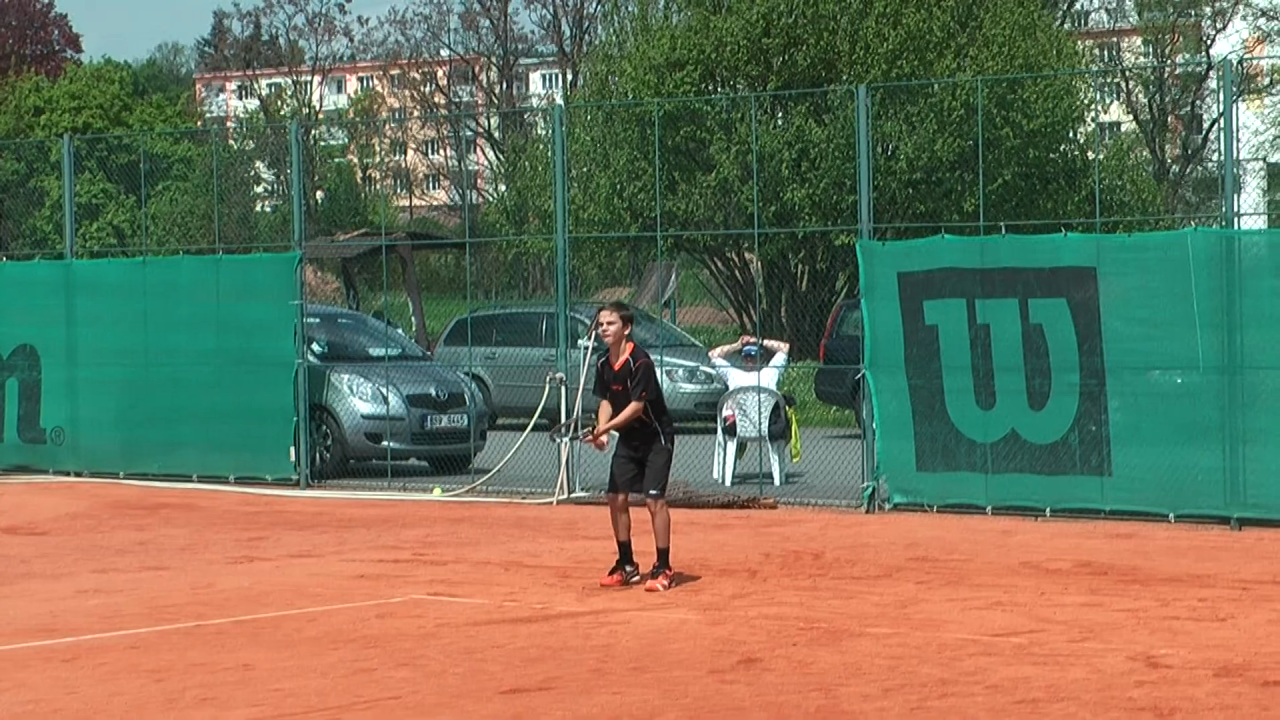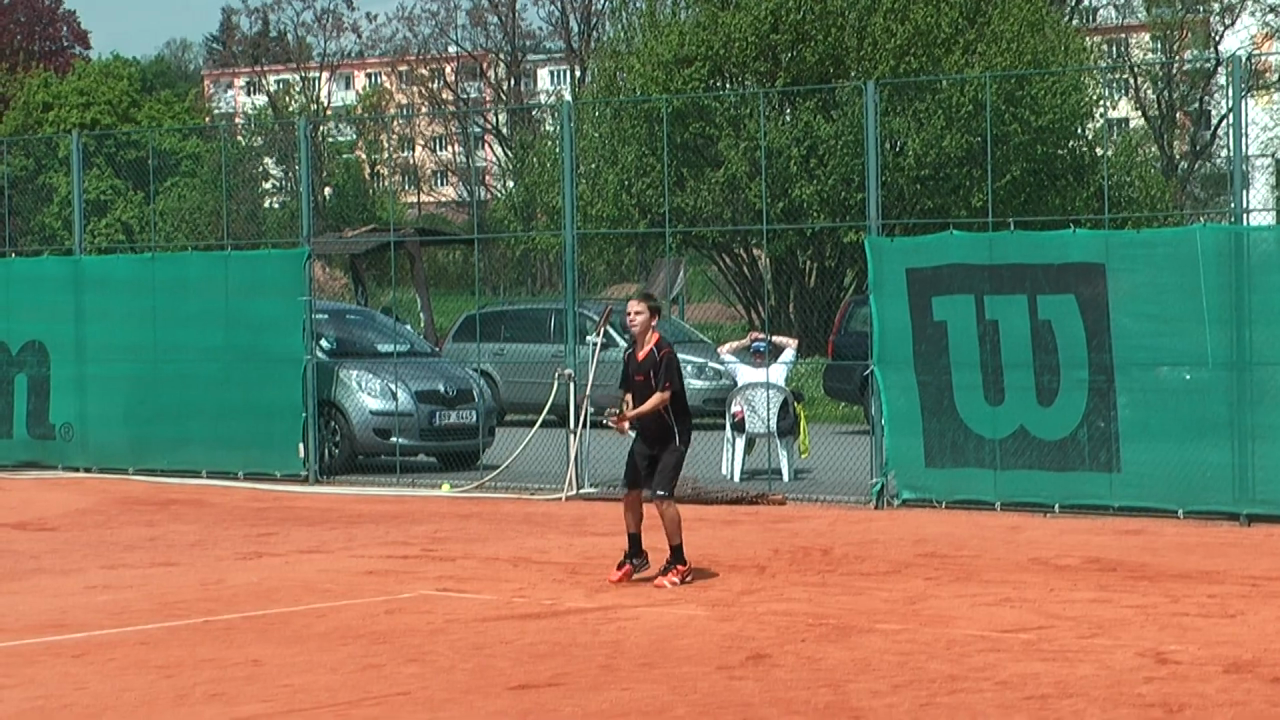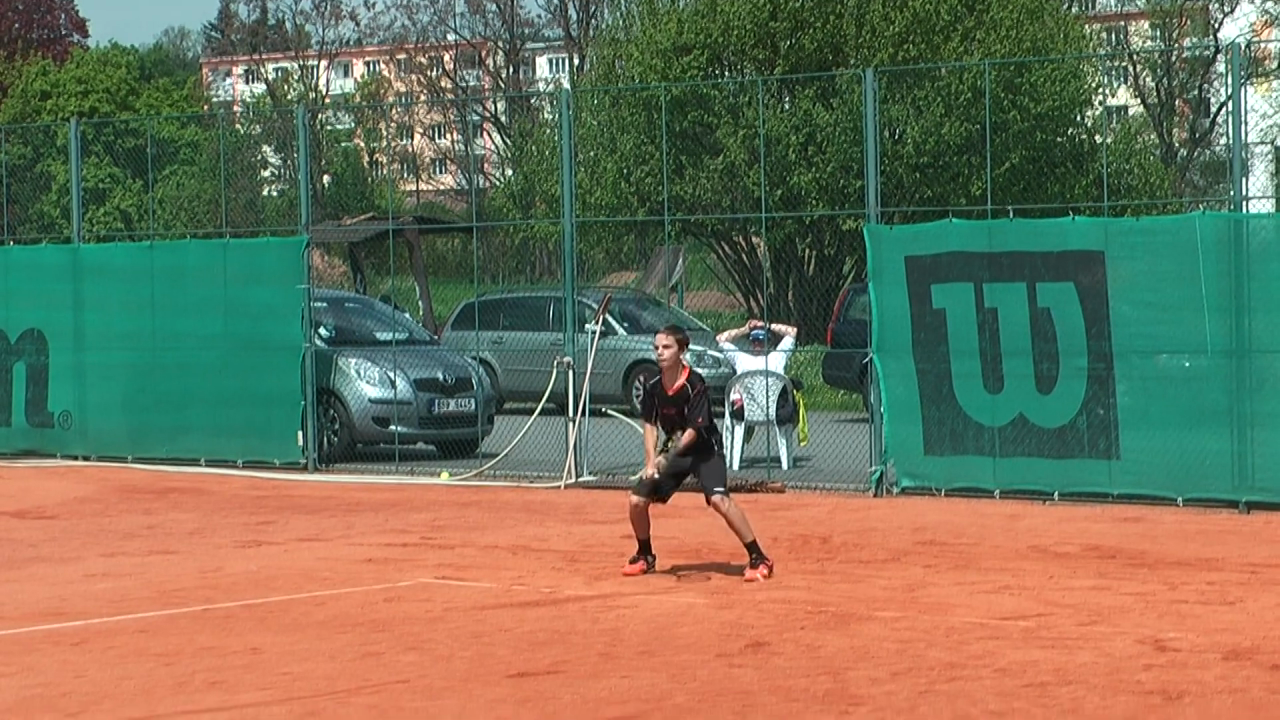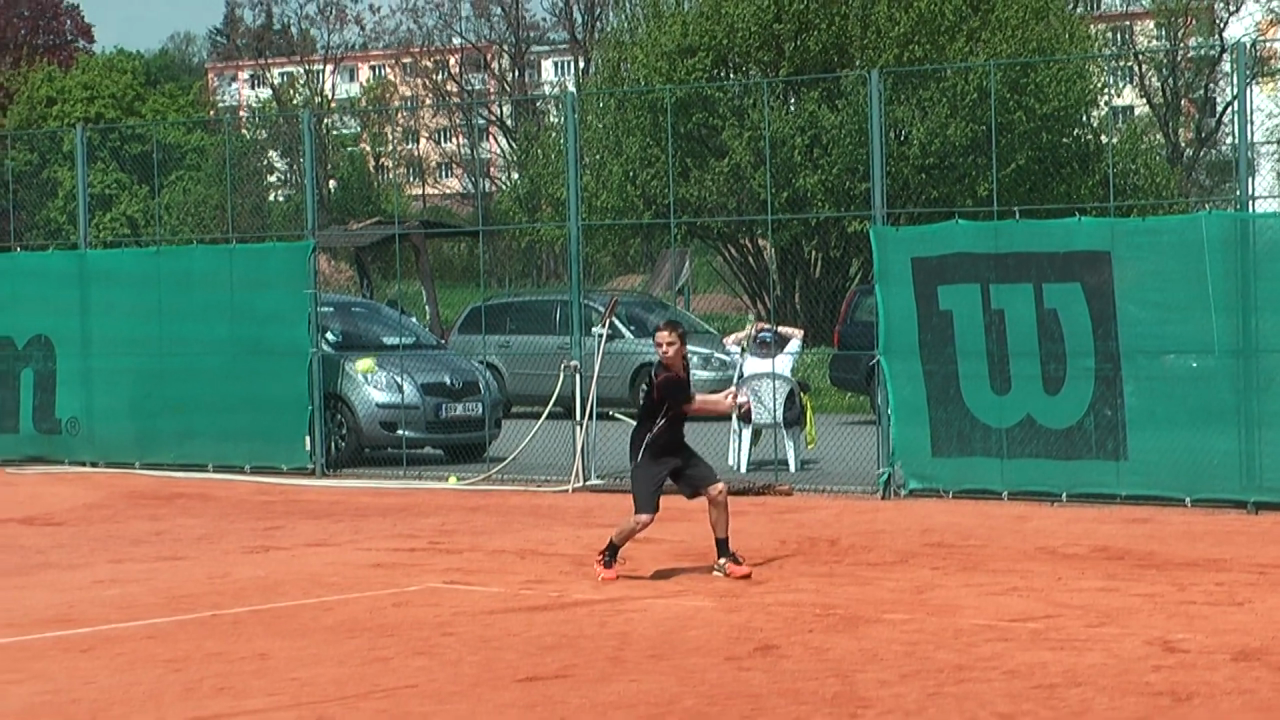
dt=0.5s
person 1, frame 1
left shoulder: (641, 361)
right shoulder: (603, 363)
left elbow: (637, 405)
right elbow: (606, 400)
left wrist: (605, 428)
right wrist: (601, 432)
left hip: (655, 436)
right hip: (627, 438)
left knee: (654, 500)
right knee: (617, 499)
left ankle: (663, 568)
right ankle: (626, 565)
person 1, frame 2
left shoulder: (664, 352)
right shoulder: (629, 354)
left elbow: (663, 395)
left wrist: (631, 415)
right wrist: (624, 418)
left hip: (672, 433)
right hip: (646, 433)
left knee: (662, 498)
right knee: (631, 493)
left ankle: (679, 564)
right ankle: (635, 557)
person 1, frame 3
left shoulder: (697, 385)
right shoulder: (651, 386)
left elbow: (693, 432)
right elbow: (649, 426)
left wrist: (668, 458)
right wrist: (651, 461)
left hip: (698, 450)
right hip: (668, 448)
left knee: (720, 500)
right knee: (637, 501)
left ankle: (758, 559)
right ankle: (645, 555)
person 1, frame 4
left shoulder: (682, 365)
right shoulder: (663, 379)
right elbow: (690, 407)
left wrist: (721, 397)
right wrist: (723, 407)
left hip: (675, 446)
right hip: (649, 451)
left knee: (718, 490)
right knee: (643, 519)
left ankle: (724, 558)
right ankle: (608, 556)
